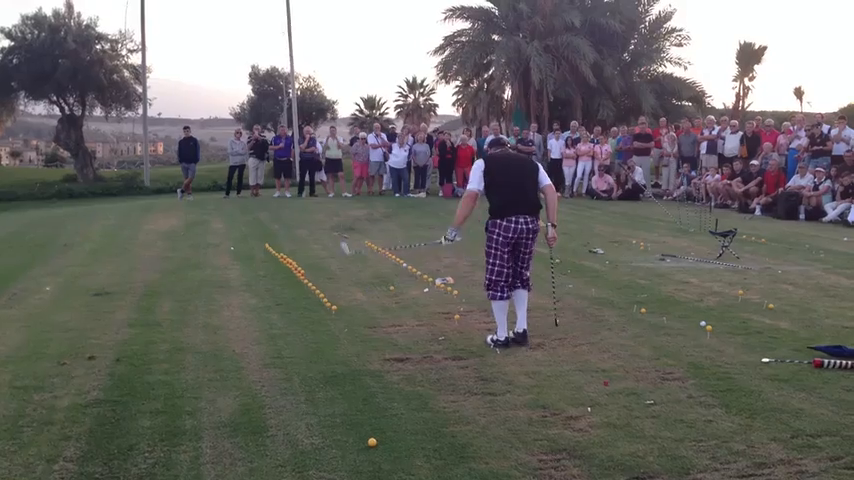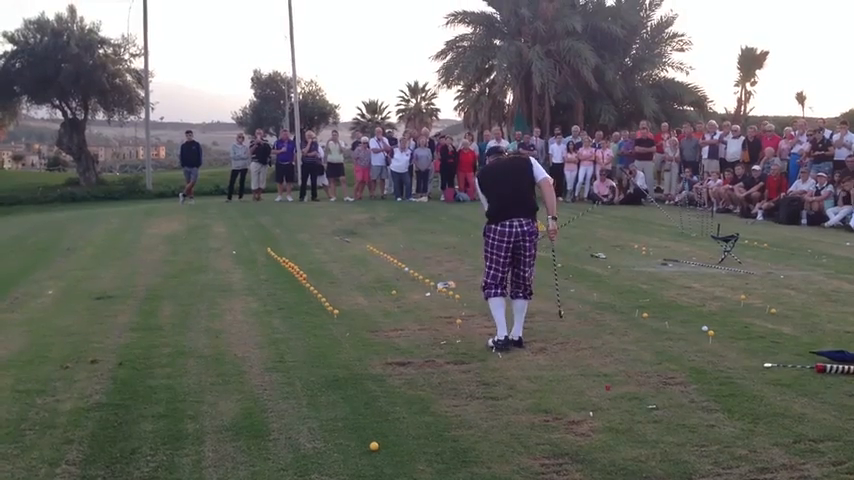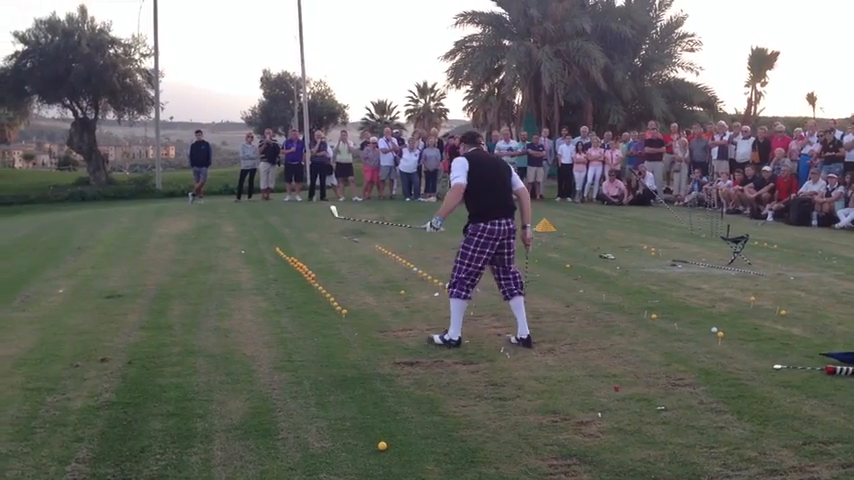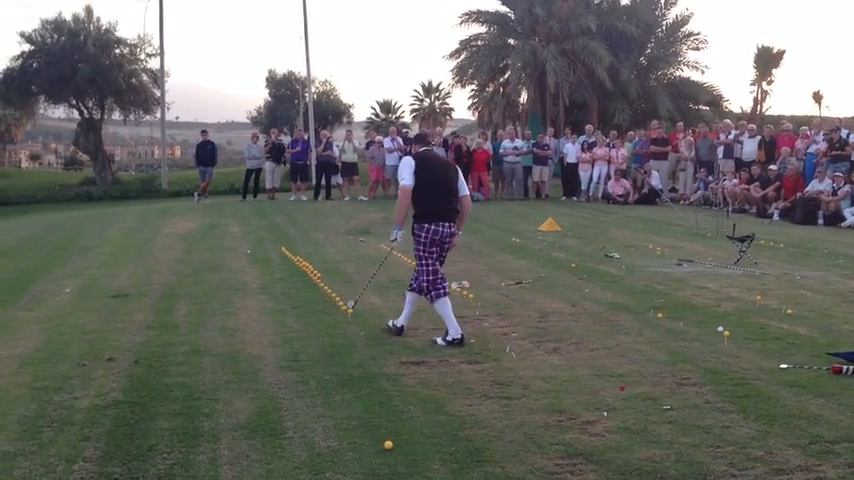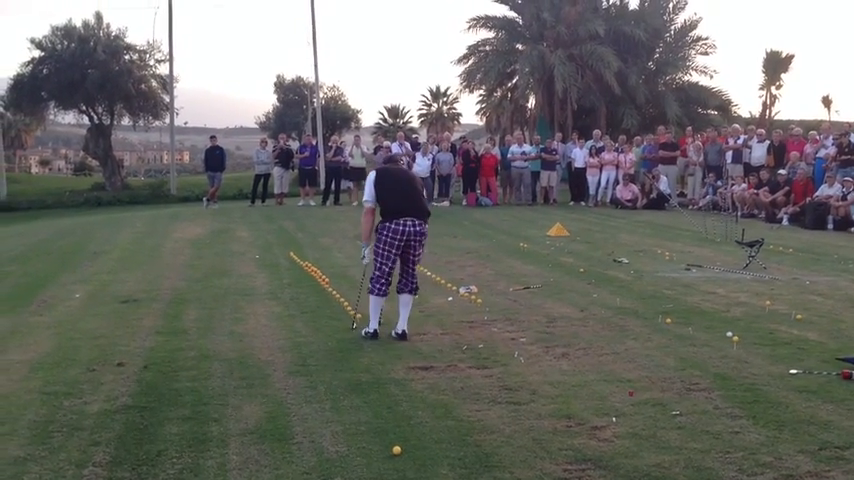
dt=0.5s
person 1, frame 1
left shoulder: (483, 163)
right shoulder: (530, 163)
left elbow: (469, 197)
right elbow: (550, 191)
left wrist: (454, 229)
right wrist: (551, 225)
left hip: (501, 222)
right hip: (530, 222)
left knee: (496, 278)
right knee: (520, 276)
left ankle: (501, 335)
right ankle: (521, 328)
person 1, frame 2
left shoulder: (482, 175)
right shoulder: (527, 161)
right elbow: (547, 185)
left wrist: (505, 228)
right wrist: (552, 218)
left hip: (498, 227)
right hip: (527, 225)
left knee: (493, 282)
right knee: (523, 281)
left ankle: (501, 335)
right ankle: (516, 335)
person 1, frame 3
left shoulder: (462, 161)
right shoulder: (501, 162)
left elbow: (458, 189)
right elbow: (523, 193)
left wrist: (438, 217)
right wrist: (526, 227)
left hip: (481, 225)
right hip: (506, 224)
left knee: (462, 278)
right knee: (508, 277)
left ankle: (453, 335)
right ankle: (523, 333)
person 1, frame 4
left shoulder: (410, 160)
right shoulder: (451, 165)
left elbow: (405, 193)
right elbow: (466, 201)
left wrist: (397, 228)
right wrist: (458, 231)
left hip: (427, 225)
right hip: (448, 226)
left knee: (432, 281)
right knee: (424, 275)
left ankle: (454, 333)
right ankle: (401, 322)
person 1, frame 5
left shoulder: (376, 174)
right shoulder: (414, 177)
left elbow: (368, 212)
left wrist: (366, 245)
left hip: (392, 225)
right hip: (419, 226)
left knee: (380, 277)
right knee: (409, 277)
left ankle: (373, 328)
right ankle: (402, 328)
